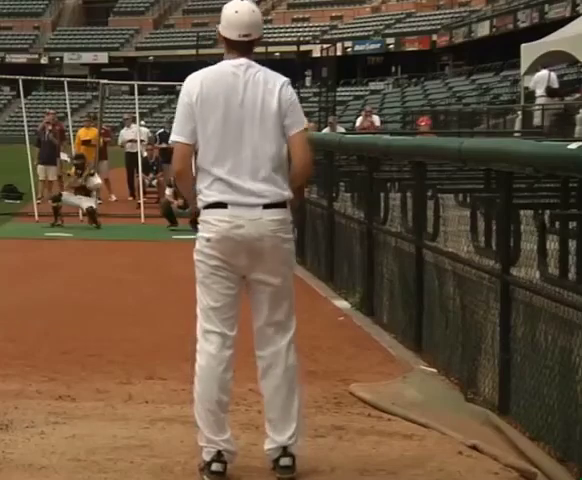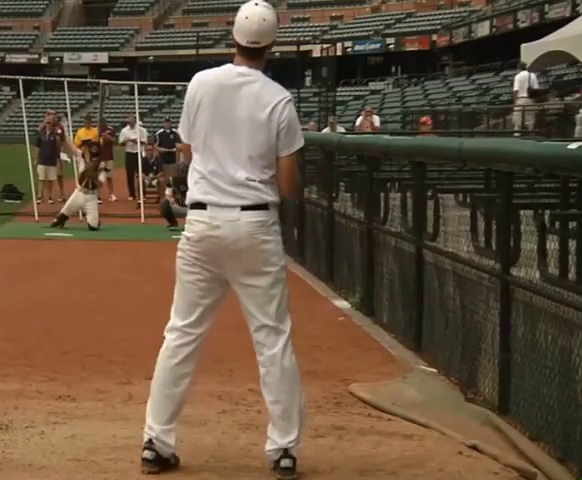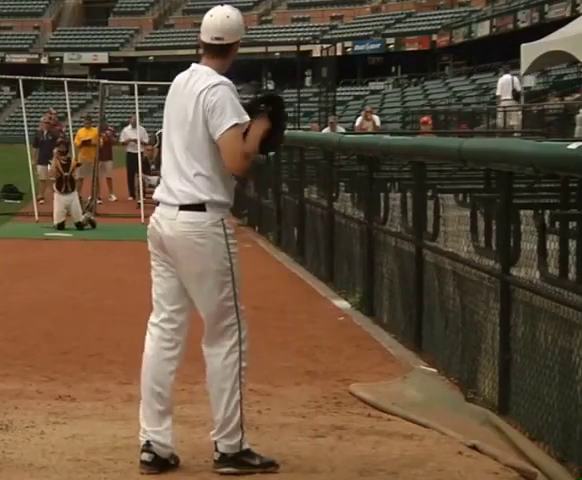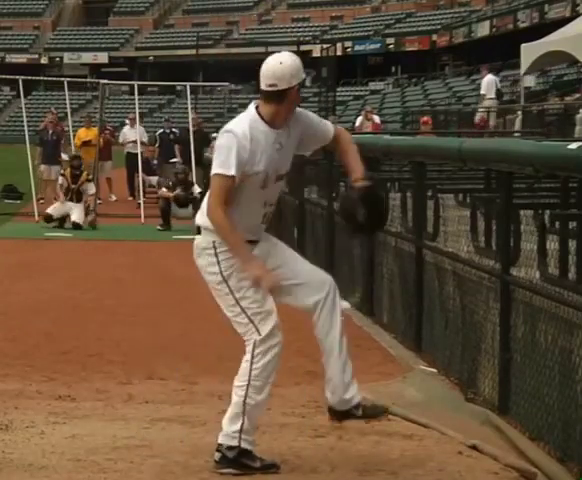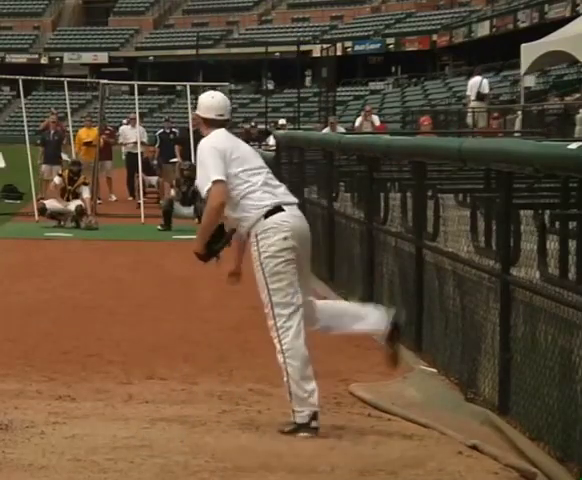
dt=1s
person 1, frame 1
left shoulder: (196, 84)
right shoulder: (279, 85)
left elbow: (181, 167)
right elbow: (303, 164)
left hip: (218, 223)
right hip: (272, 222)
left knee: (214, 340)
right knee: (276, 341)
person 1, frame 2
left shoulder: (199, 84)
right shoulder: (279, 99)
right elbow: (287, 185)
left hip: (202, 222)
right hip: (256, 226)
left knee: (182, 333)
right knee: (274, 340)
left ankle: (156, 442)
person 1, frame 3
left shoulder: (179, 83)
right shoulder: (218, 89)
right elbow: (237, 163)
left wrist: (243, 129)
right wrist: (259, 128)
left hip: (164, 218)
right hip: (202, 222)
left knee: (164, 331)
right knee: (224, 336)
person 1, frame 4
left shoulder: (297, 122)
right shoulder: (237, 134)
left elbow: (340, 136)
right elbow: (217, 209)
left wrist: (357, 178)
right wrist: (250, 265)
left hip: (255, 241)
right hip: (222, 249)
left knee: (322, 289)
right knee: (265, 338)
left ankle: (342, 398)
person 1, frame 5
left shoulder: (208, 146)
right shoulder: (239, 145)
left elbow: (216, 200)
left wrist: (200, 240)
right wrist: (238, 261)
left hip: (271, 228)
right hip: (293, 220)
left knee: (285, 323)
right knee: (305, 310)
left ankle: (304, 415)
right ankle: (382, 322)
